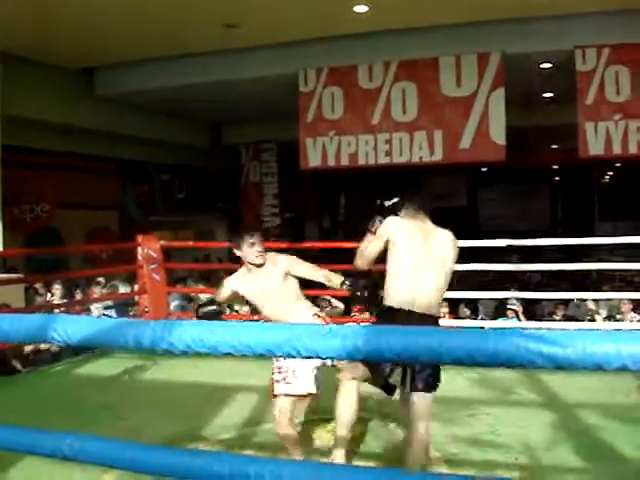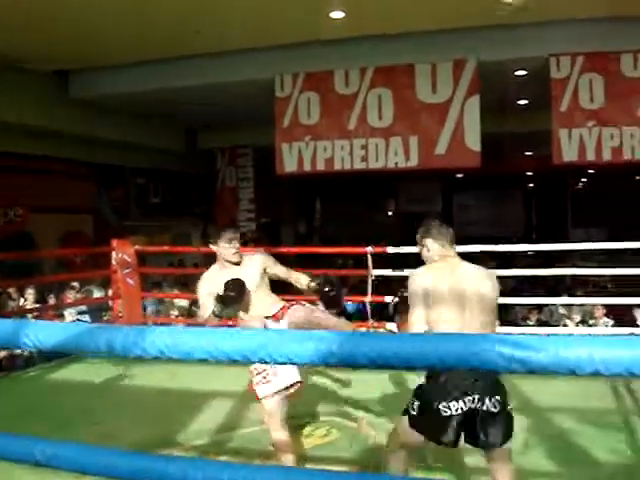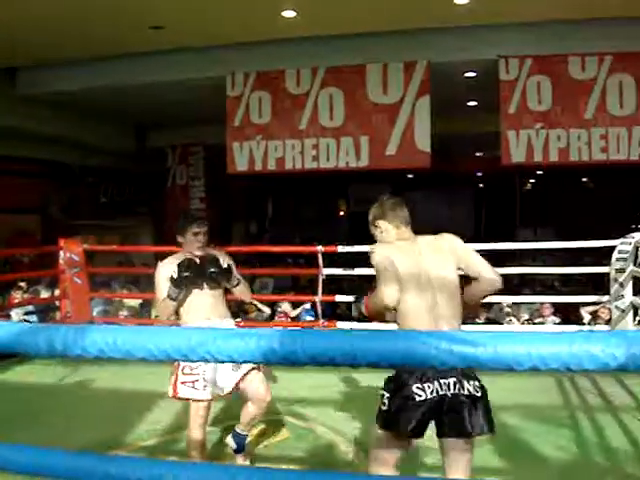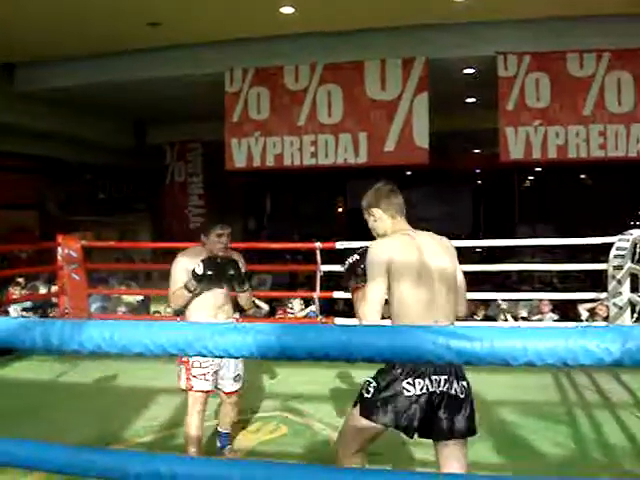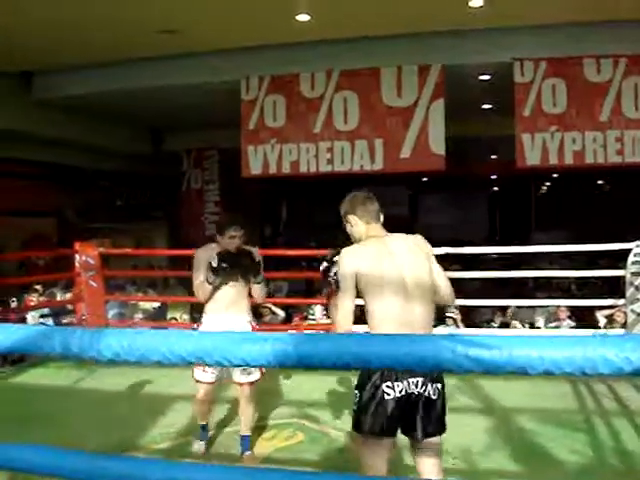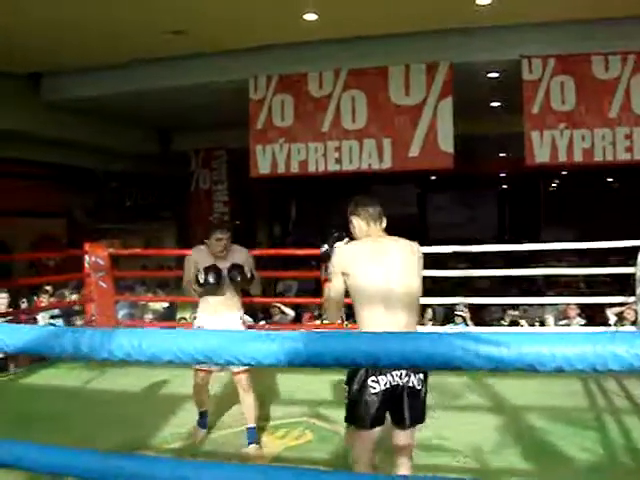
dt=0.3s
person 1, frame 1
left shoulder: (393, 224)
right shoulder: (450, 240)
left elbow: (361, 262)
left wrist: (375, 228)
left hip: (391, 324)
left knee: (349, 378)
right knee: (420, 419)
left ankle: (338, 458)
person 1, frame 2
left shoulder: (422, 276)
right shoulder: (488, 278)
left elbow: (414, 337)
left hip: (444, 378)
right hip: (487, 382)
left knee: (397, 445)
person 1, frame 3
left shoulder: (383, 252)
right shoulder: (447, 243)
left elbow: (390, 296)
right elbow: (492, 280)
left wrist: (369, 306)
right wrist: (459, 301)
left hip: (418, 370)
right hip: (459, 369)
person 1, frame 4
left shoulder: (382, 249)
right shoulder: (445, 247)
left elbow: (370, 322)
left wrist: (357, 286)
left hip: (408, 367)
right hip: (450, 369)
left knee: (347, 448)
right knee: (454, 472)
person 1, frame 5
left shoulder: (351, 257)
right shoulder: (419, 244)
left elbow: (342, 329)
right elbow: (448, 298)
left wrist: (333, 290)
left hip: (385, 367)
person 1, frame 6
left shoulder: (344, 254)
right shoulder: (411, 248)
left elbow: (333, 315)
left wrist: (330, 271)
left knee: (362, 462)
right knee: (404, 453)
person 2, frame 1
left shoulder: (282, 262)
right shoulder: (235, 282)
left elbow: (323, 275)
left wrist: (348, 284)
left hip: (312, 326)
right knee: (281, 415)
person 2, frame 2
left shoulder: (258, 260)
right shoulder: (208, 282)
left elbow: (292, 276)
left wrist: (317, 286)
right wrist: (221, 309)
left hip: (284, 318)
right knee: (272, 415)
person 2, frame 3
left shoulder: (220, 258)
right shoulder: (167, 266)
left elbow: (247, 296)
right elbow: (164, 315)
left wrist: (229, 276)
right wrist: (177, 287)
left knee: (261, 395)
right knee: (199, 413)
left ankle: (238, 441)
person 2, frame 4
left shoulder: (235, 259)
right shoulder: (186, 259)
left elbow: (247, 304)
right elbow: (175, 302)
left wrist: (241, 282)
right wrist: (195, 280)
left knee: (231, 398)
right knee: (197, 403)
left ankle: (224, 440)
person 2, frame 5
left shoulder: (251, 254)
right shoulder: (204, 254)
left elbow: (260, 296)
right elbow: (200, 295)
left wrist: (255, 272)
right wrist: (214, 271)
left hip: (242, 326)
right hip: (212, 325)
left knee: (246, 391)
right knee: (203, 391)
left ankle: (245, 446)
right ankle: (203, 429)
person 2, frame 6
left shoulder: (242, 254)
right shoulder: (195, 255)
left elbow: (256, 291)
right elbow: (187, 290)
left wrist: (249, 279)
right wrist: (200, 284)
left hip: (233, 322)
right hip: (206, 322)
left knee: (243, 381)
right knee: (200, 380)
left ankle: (252, 439)
right ankle: (203, 418)
